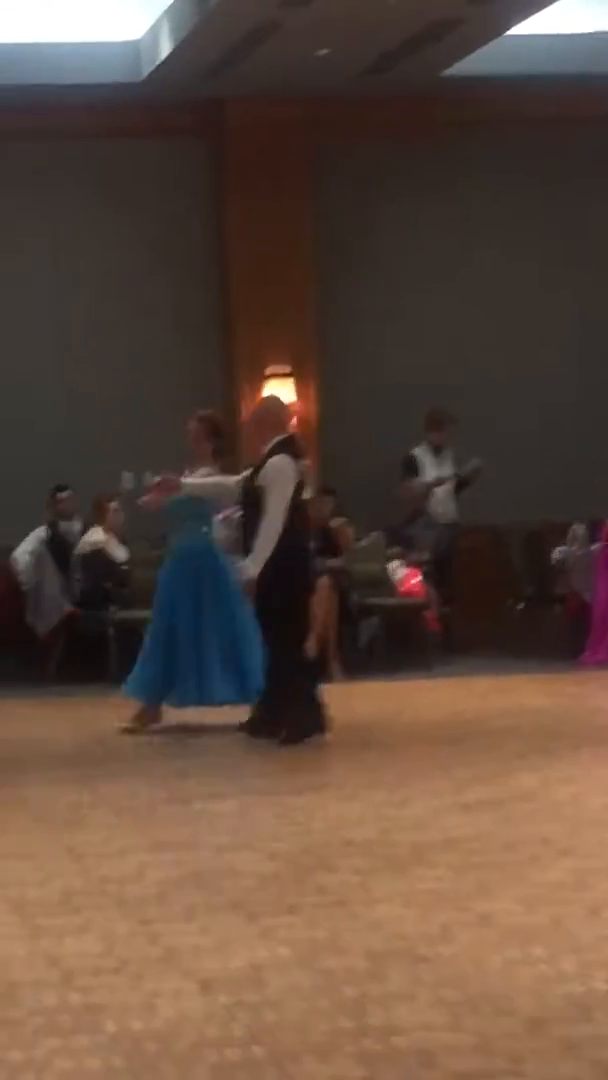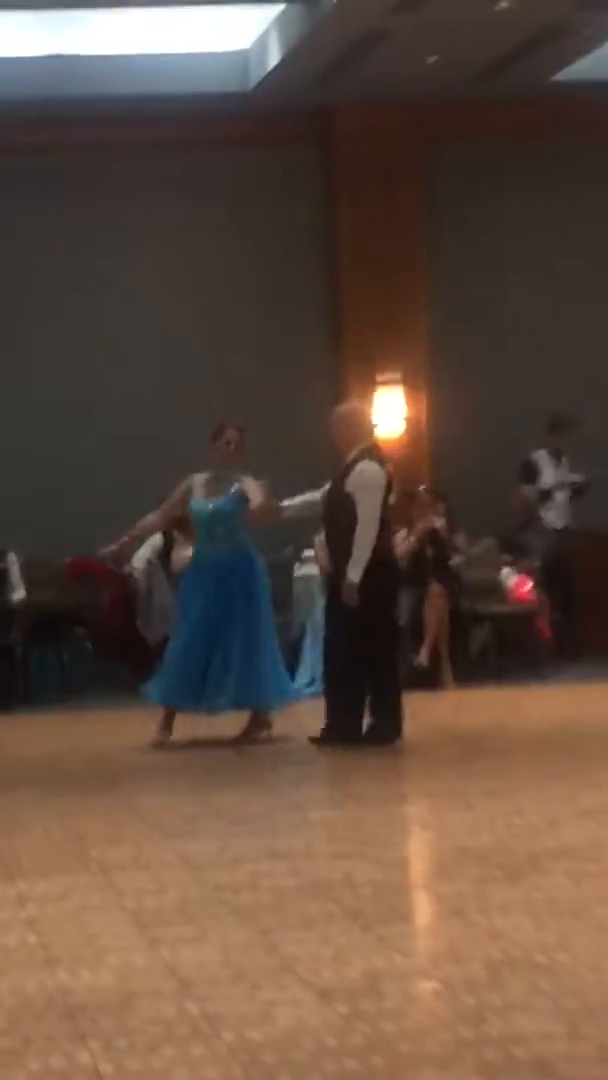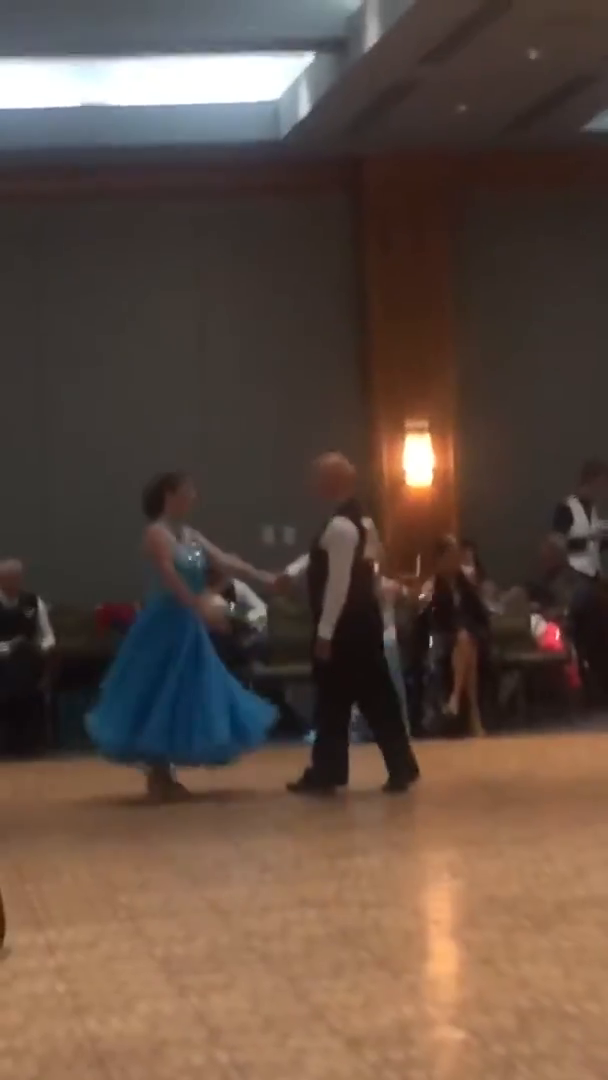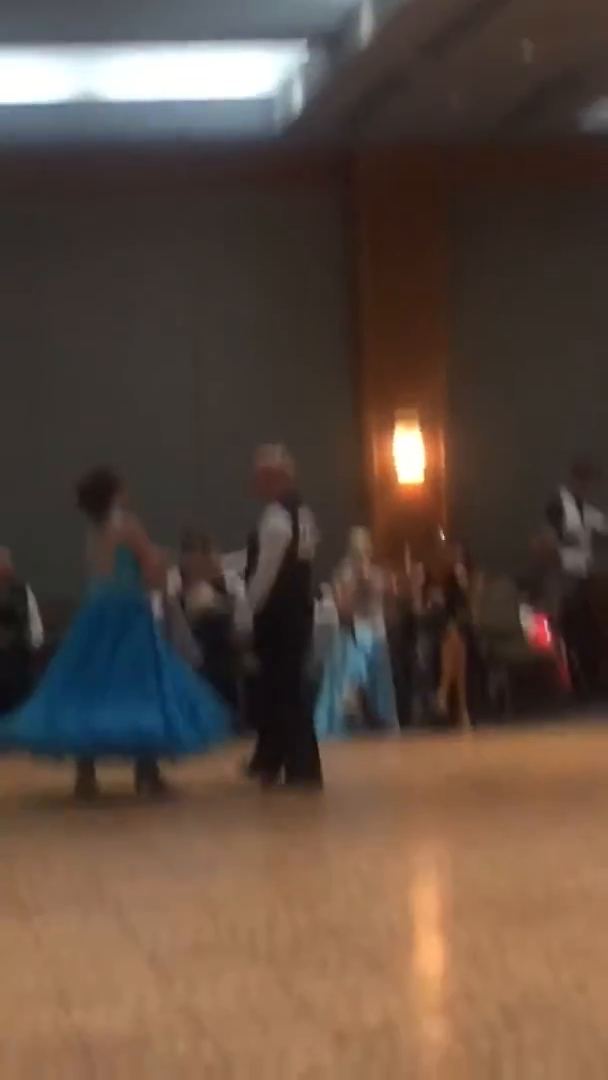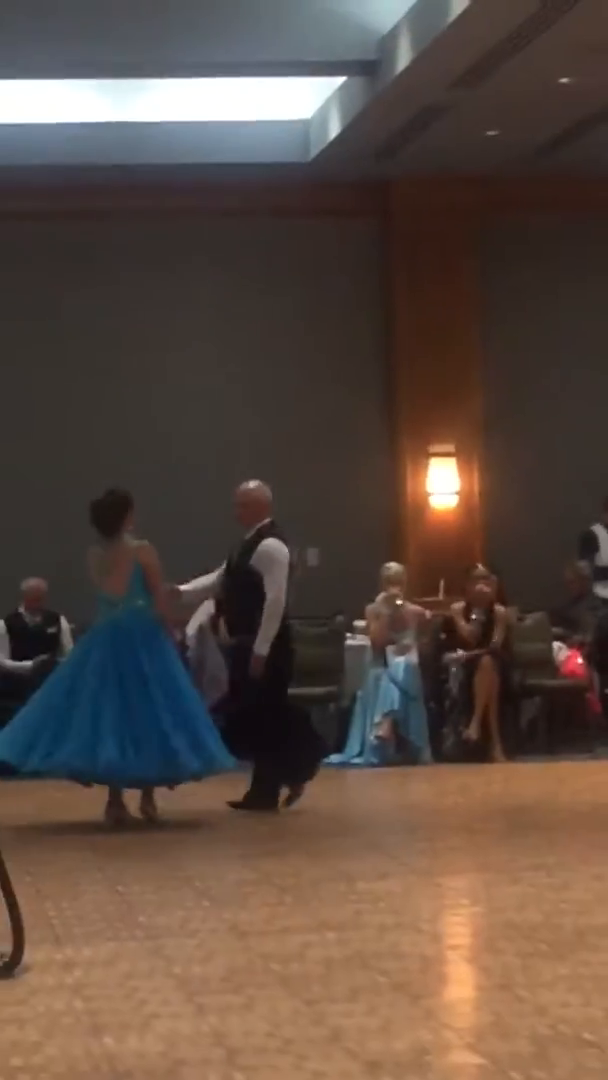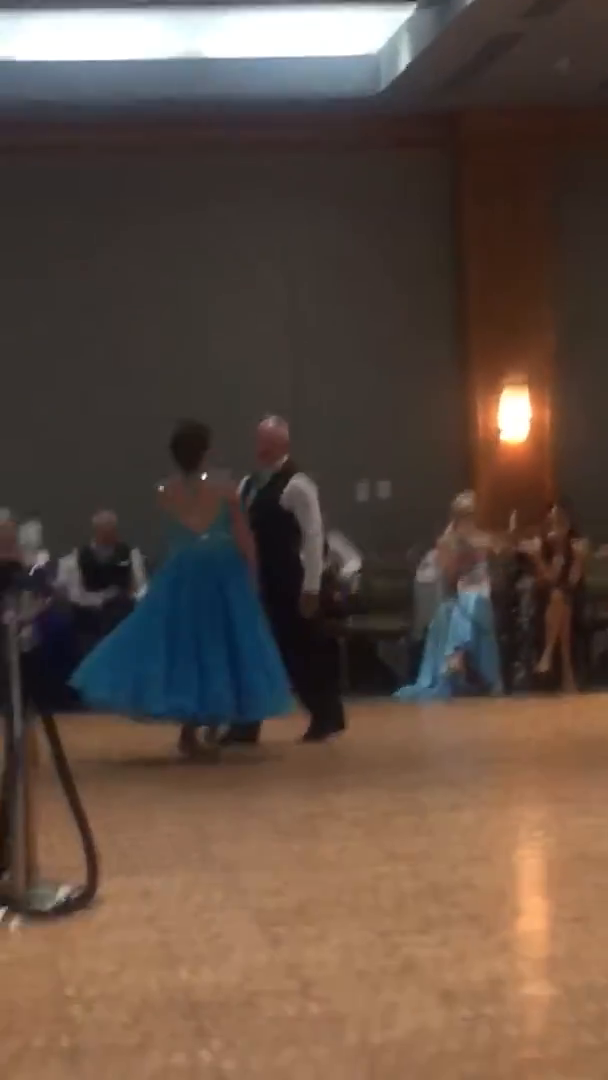
dt=0.4s
person 1, frame 1
left shoulder: (279, 462)
right shoulder: (275, 460)
left elbow: (273, 521)
right elbow: (243, 487)
left wrist: (251, 569)
left hip: (280, 566)
right hip: (281, 564)
left knee: (283, 641)
right knee: (280, 640)
left ankle: (306, 715)
right ankle: (271, 716)
person 1, frame 2
left shoulder: (366, 470)
right shoulder: (355, 468)
left elbow: (368, 528)
right elbow: (324, 496)
left wrist: (351, 578)
right wrist: (282, 507)
left hip: (367, 575)
right hip: (362, 573)
left knee: (348, 649)
right knee: (375, 649)
left ankle: (343, 727)
right ankle: (384, 724)
person 1, frame 3
left shoulder: (340, 526)
right shoulder: (356, 519)
left elbow: (338, 584)
right elbow: (321, 559)
left wrist: (324, 632)
right wrist: (292, 573)
left hip: (345, 626)
right hip: (363, 621)
left knee: (334, 700)
right knee: (375, 695)
left ankle: (328, 773)
right ankle: (401, 766)
person 1, frame 4
left shoulder: (275, 517)
right shoulder: (298, 514)
left elbow: (266, 575)
left wrist: (247, 616)
left hip: (277, 617)
right hip: (293, 613)
left knee: (283, 690)
right knee: (280, 687)
left ankle: (303, 769)
right ankle: (269, 760)
person 1, frame 5
left shoulder: (270, 546)
right shoulder: (248, 544)
left elbow: (276, 600)
right elbow: (219, 581)
left wrist: (260, 650)
right wrist: (179, 592)
left hip: (263, 648)
right hip: (246, 644)
left knee: (255, 716)
right knee: (252, 716)
right ankle: (264, 790)
person 1, frame 6
left shoulder: (296, 484)
right shoulder: (250, 482)
left elbow: (313, 537)
left wrist: (311, 586)
left hip: (282, 581)
right hip: (261, 580)
right knee: (299, 651)
right ankle: (326, 715)
person 2, frame 1
left shoulder: (208, 475)
right shoulder: (194, 474)
left hip: (200, 561)
right hip: (184, 560)
left knee: (210, 633)
right knee: (170, 634)
person 2, frame 2
left shoulder: (244, 484)
right shoulder: (193, 484)
left elbow: (258, 506)
right elbow: (161, 517)
left wrist: (258, 510)
right wrist: (124, 544)
left hip: (239, 571)
right hip: (204, 571)
left knee: (242, 643)
right knee: (192, 645)
left ankle: (259, 716)
right ankle: (167, 721)
person 2, frame 3
left shoulder: (190, 535)
right shoulder: (156, 533)
left elbow: (226, 561)
right elbow: (169, 577)
left wrist: (267, 579)
right wrist: (200, 608)
left hip: (186, 623)
right hip: (164, 622)
left knee: (186, 694)
right knee: (159, 695)
left ankle: (161, 772)
right ankle: (157, 775)
person 2, frame 4
left shoulder: (94, 531)
right shoulder: (128, 526)
right elbow: (152, 571)
left hip: (96, 617)
right hip: (127, 616)
left knee: (93, 688)
right knee: (138, 688)
left ankle: (85, 772)
right ankle: (146, 771)
person 2, frame 5
left shoulder: (94, 556)
right shoulder: (142, 550)
right elbow: (159, 600)
right wrist: (164, 634)
left hip: (103, 641)
right hip: (142, 638)
left knee: (107, 712)
right knee: (150, 711)
left ankle: (115, 800)
right ankle: (147, 799)
person 2, frame 6
left shoulder: (167, 491)
right shoulder: (224, 487)
left elbow: (179, 530)
right elbow: (243, 538)
right wrist: (251, 574)
left hip: (180, 576)
right hip: (221, 574)
left knee: (179, 646)
right knee: (219, 649)
left ankle: (189, 732)
right ankle: (212, 730)
